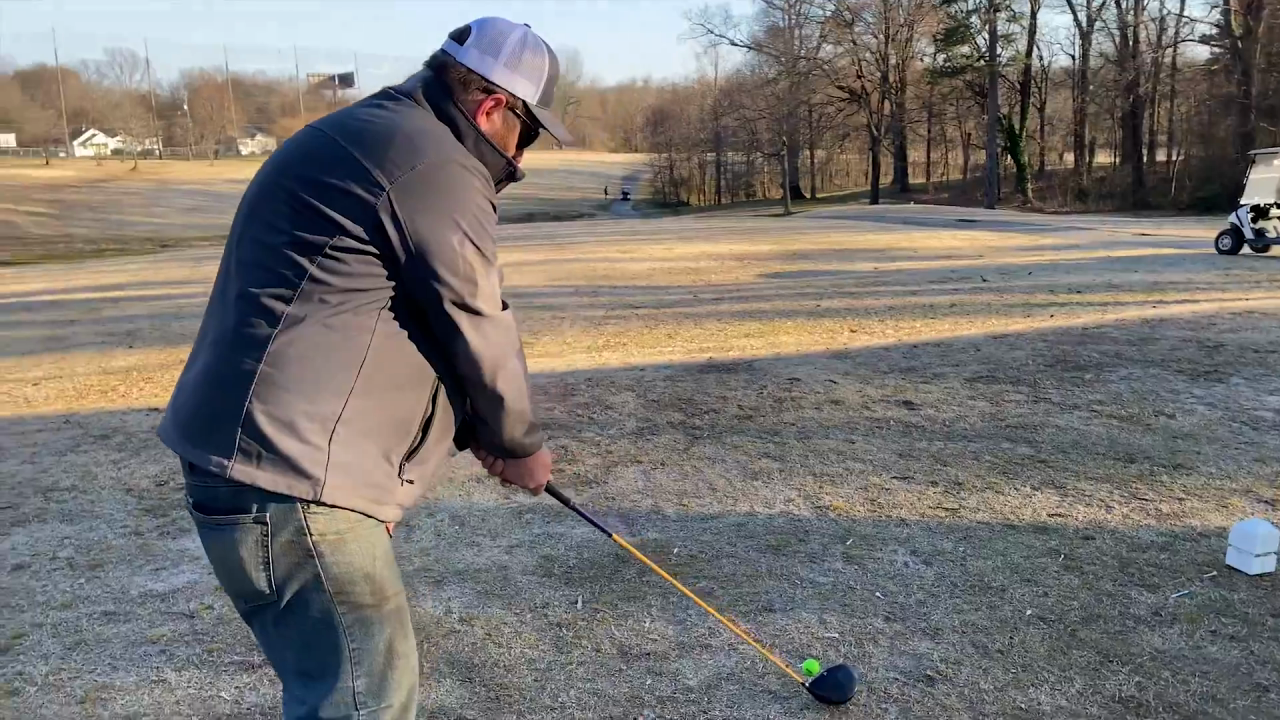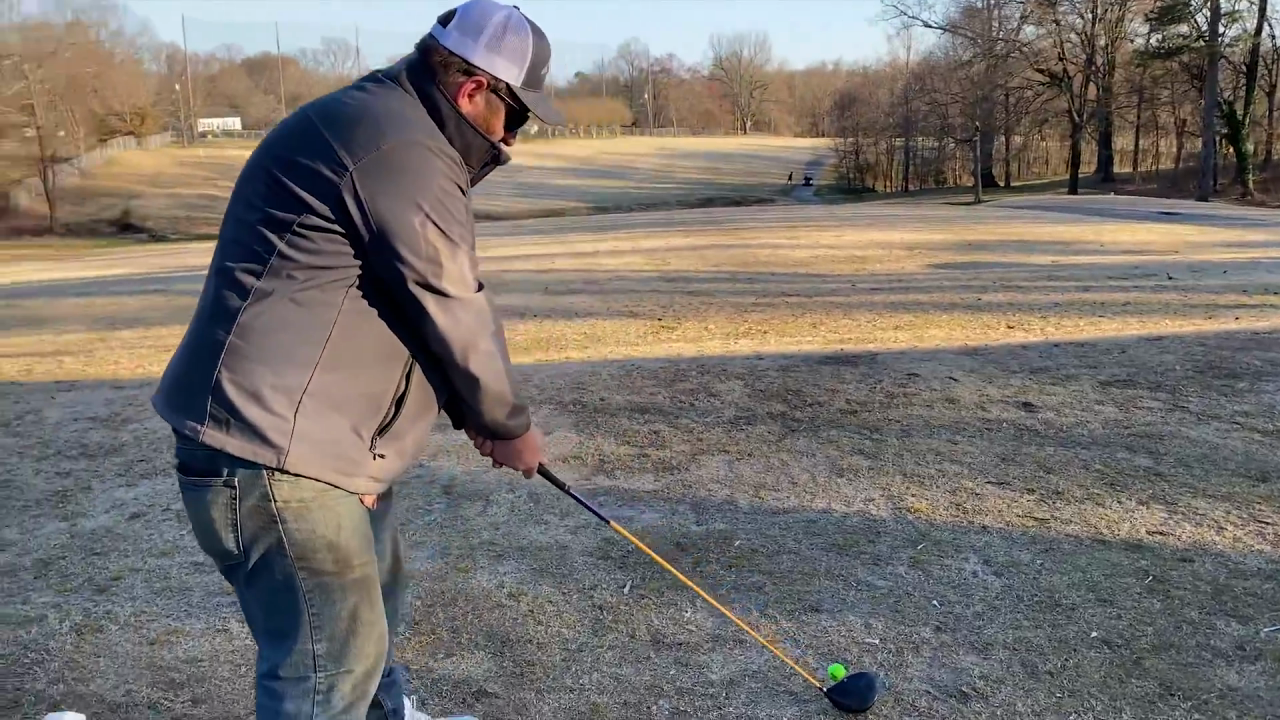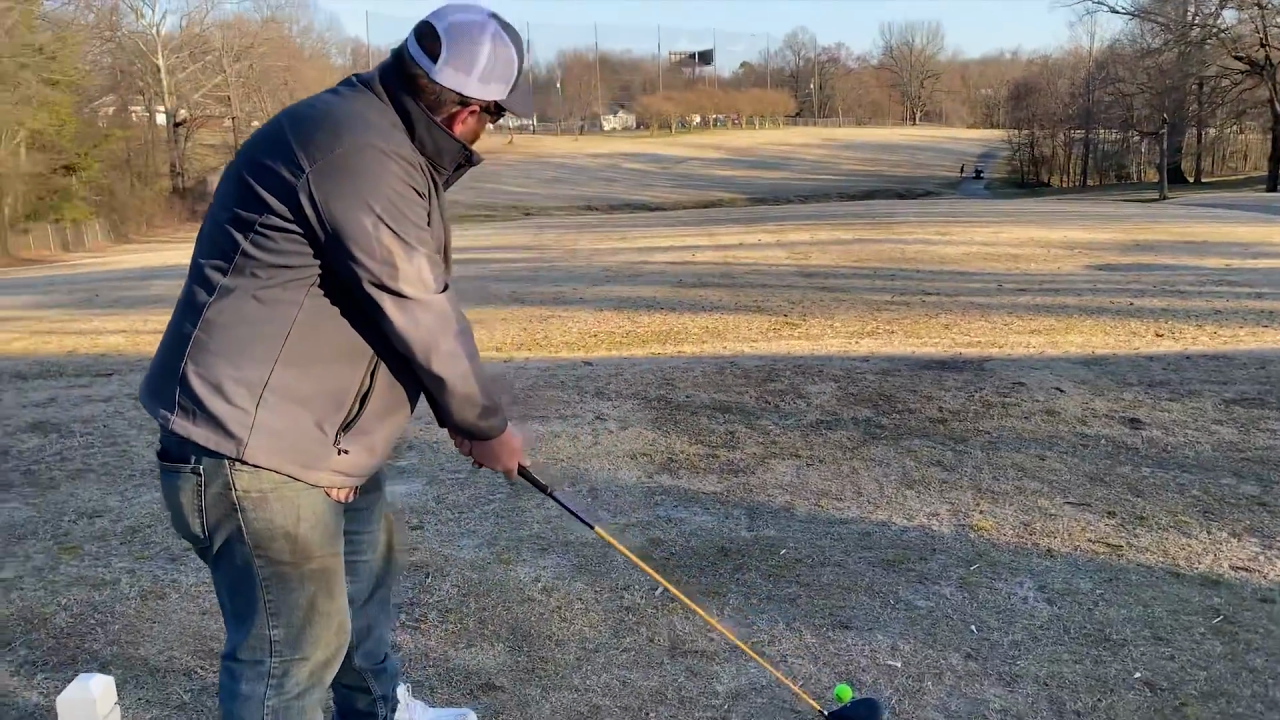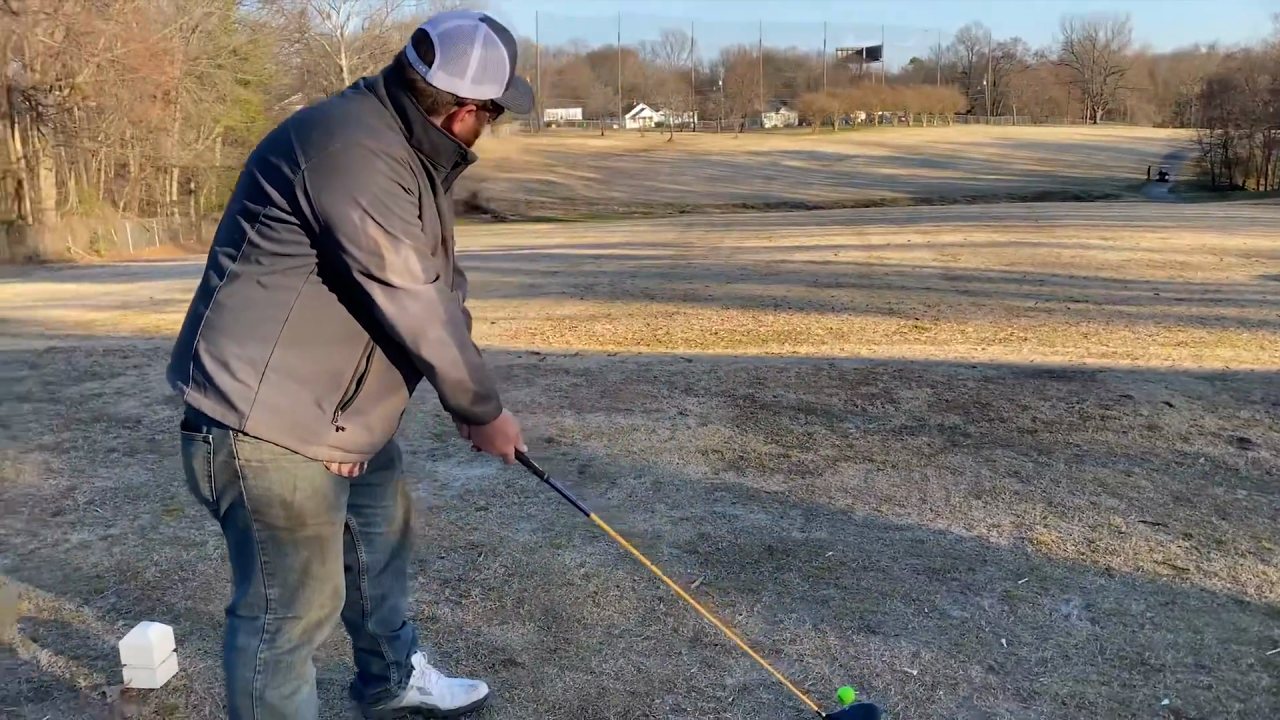
dt=0.7s
person 1, frame 1
right shoulder: (436, 168)
right elbow: (477, 331)
left wrist: (476, 433)
right wrist: (519, 442)
left hip: (269, 454)
right hip: (291, 477)
person 1, frame 2
left shoulder: (380, 122)
right shoulder: (404, 149)
left elbow: (423, 303)
right elbow: (450, 312)
left wrist: (472, 413)
right wrist: (508, 425)
left hip: (304, 433)
right hip: (274, 451)
left knee: (369, 596)
person 1, frame 3
left shoulder: (387, 141)
right shoulder: (361, 154)
left elbow: (424, 302)
right elbow: (419, 317)
left wrist: (463, 413)
right wrist: (487, 425)
left hip: (322, 429)
right hip: (254, 442)
left knee: (363, 575)
right knee: (292, 648)
person 1, frame 4
left shoulder: (405, 145)
right shoulder: (353, 149)
left elbow: (440, 289)
right elbow: (412, 306)
left wrist: (471, 400)
right wrist: (484, 410)
left hip: (341, 409)
right hip: (269, 421)
left knee: (381, 541)
right knee: (288, 610)
